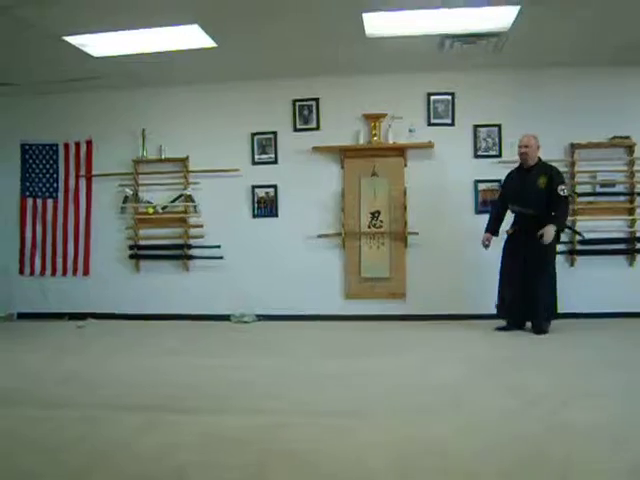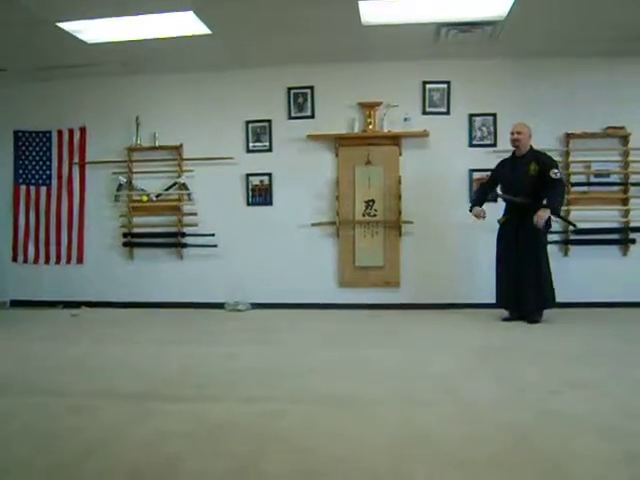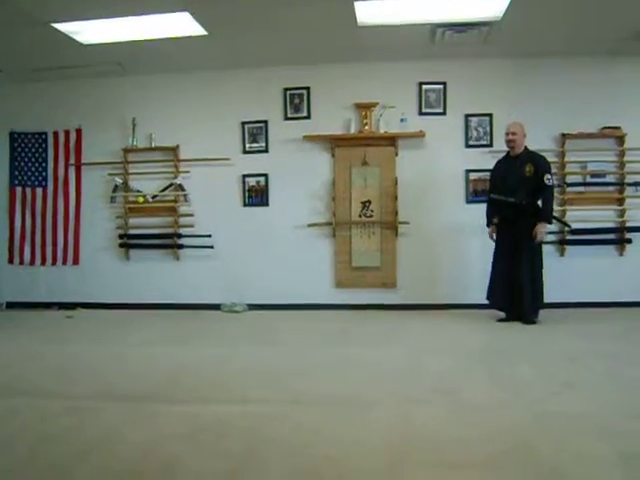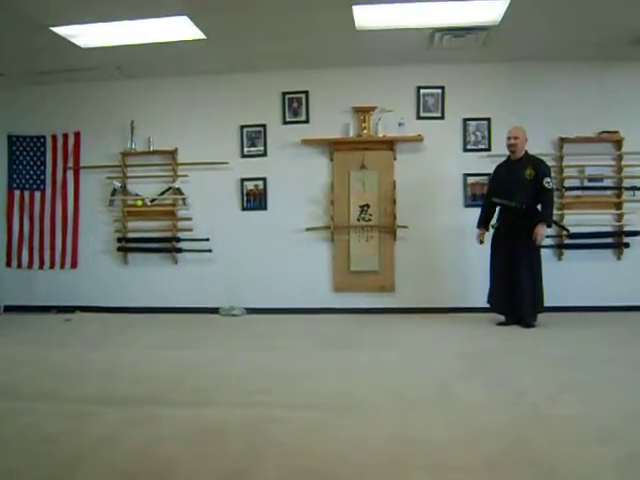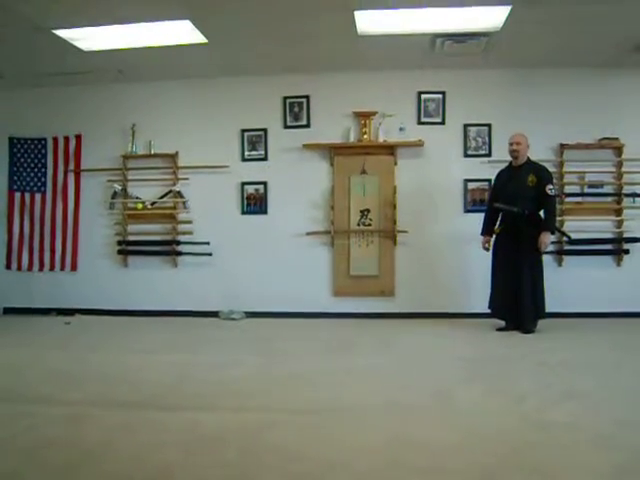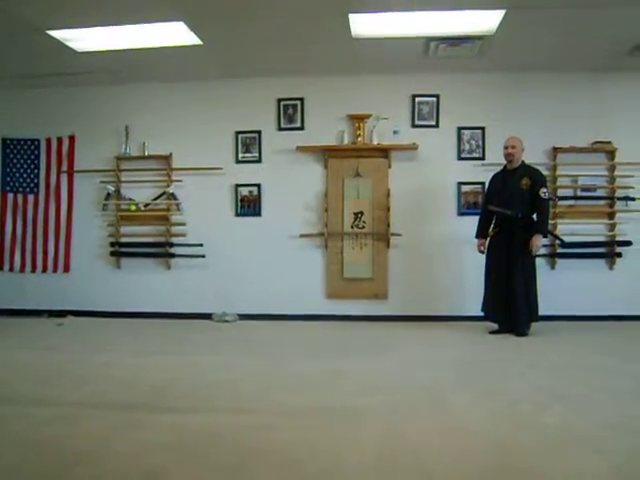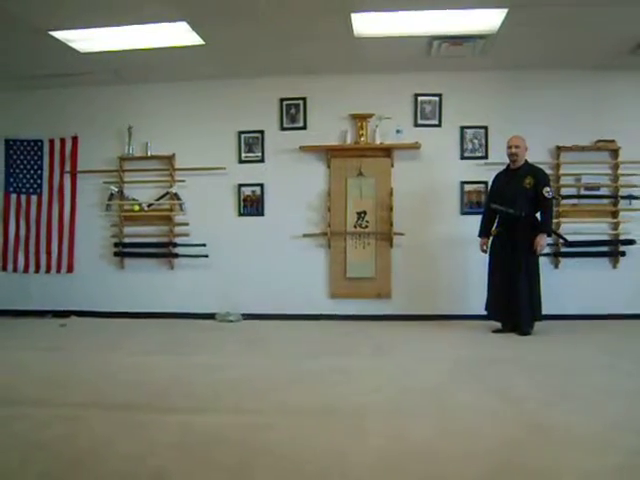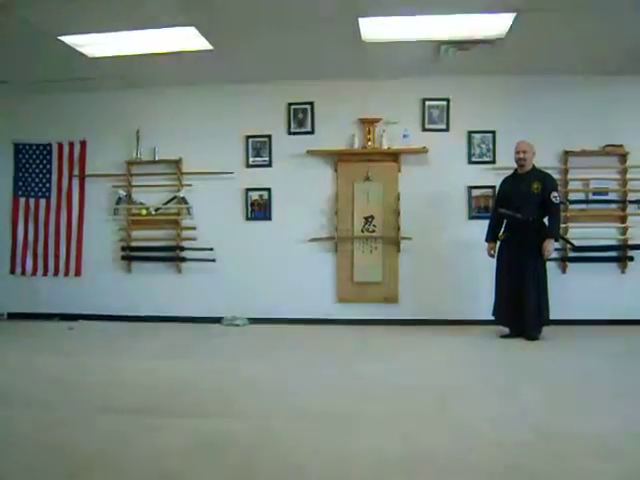
dt=0.5s
person 1, frame 1
left shoulder: (550, 173)
right shoulder: (512, 176)
left elbow: (562, 203)
right elbow: (500, 205)
left wrist: (553, 226)
right wrist: (490, 230)
left hip: (542, 232)
right hip: (518, 231)
left knee: (542, 276)
right knee: (512, 275)
left ankle: (541, 321)
right ankle: (515, 320)
person 1, frame 2
left shoulder: (542, 160)
right shoulder: (504, 165)
left elbow: (557, 187)
right elbow: (487, 186)
left wrist: (548, 209)
right wrist: (476, 205)
left hip: (534, 220)
right hip: (510, 219)
left knee: (534, 264)
right knee: (508, 264)
left ankle: (534, 310)
right ankle: (516, 309)
person 1, frame 3
left shoulder: (538, 162)
right shoulder: (500, 165)
left elbow: (547, 194)
right elbow: (493, 196)
left wrist: (543, 222)
right wrist: (491, 223)
left hip: (529, 221)
right hip: (505, 222)
left knee: (528, 266)
right knee: (504, 266)
left ankle: (530, 311)
right ankle: (511, 310)
person 1, frame 4
left shoulder: (538, 166)
right shoulder: (500, 169)
left elbow: (547, 196)
right elbow: (490, 199)
left wrist: (543, 223)
right wrist: (482, 225)
left hip: (528, 225)
right hip: (504, 225)
left knee: (527, 269)
right knee: (503, 269)
left ankle: (529, 315)
right ankle: (510, 314)
person 1, frame 5
left shoulder: (540, 172)
right shoulder: (502, 175)
left elbow: (549, 204)
right elbow: (493, 206)
left wrist: (547, 231)
right wrist: (487, 233)
left hip: (529, 231)
right hip: (506, 231)
left knee: (528, 276)
right knee: (504, 275)
left ankle: (529, 321)
right ankle: (511, 319)
person 1, frame 6
left shoulder: (534, 176)
right shoulder: (497, 178)
left elbow: (543, 207)
right elbow: (487, 209)
left wrist: (539, 234)
right wrist: (482, 235)
left hip: (523, 234)
right hip: (500, 234)
left knee: (522, 279)
right knee: (498, 279)
left ankle: (522, 324)
right ankle: (504, 322)
person 1, frame 7
left shoulder: (537, 175)
right shoulder: (500, 177)
left elbow: (546, 206)
right elbow: (490, 208)
left wrist: (543, 233)
right wrist: (484, 234)
left hip: (526, 233)
right hip: (502, 233)
left knee: (525, 278)
right knee: (501, 278)
left ankle: (526, 323)
right ankle: (507, 321)
person 1, frame 8
left shoulder: (545, 180)
right shoulder: (507, 182)
left elbow: (554, 211)
right elbow: (497, 212)
left wrist: (550, 238)
right wrist: (492, 239)
left hip: (533, 237)
right hip: (510, 237)
left knee: (533, 283)
right knee: (508, 283)
left ankle: (532, 328)
right ankle: (515, 326)
